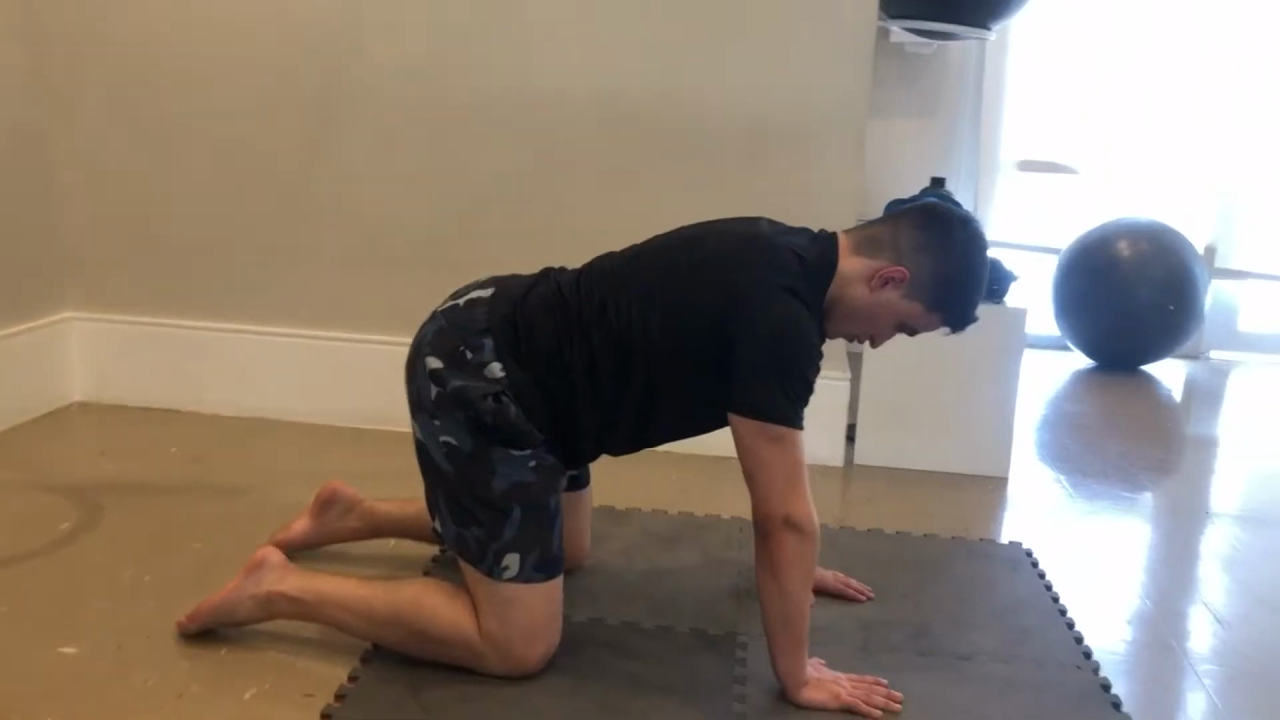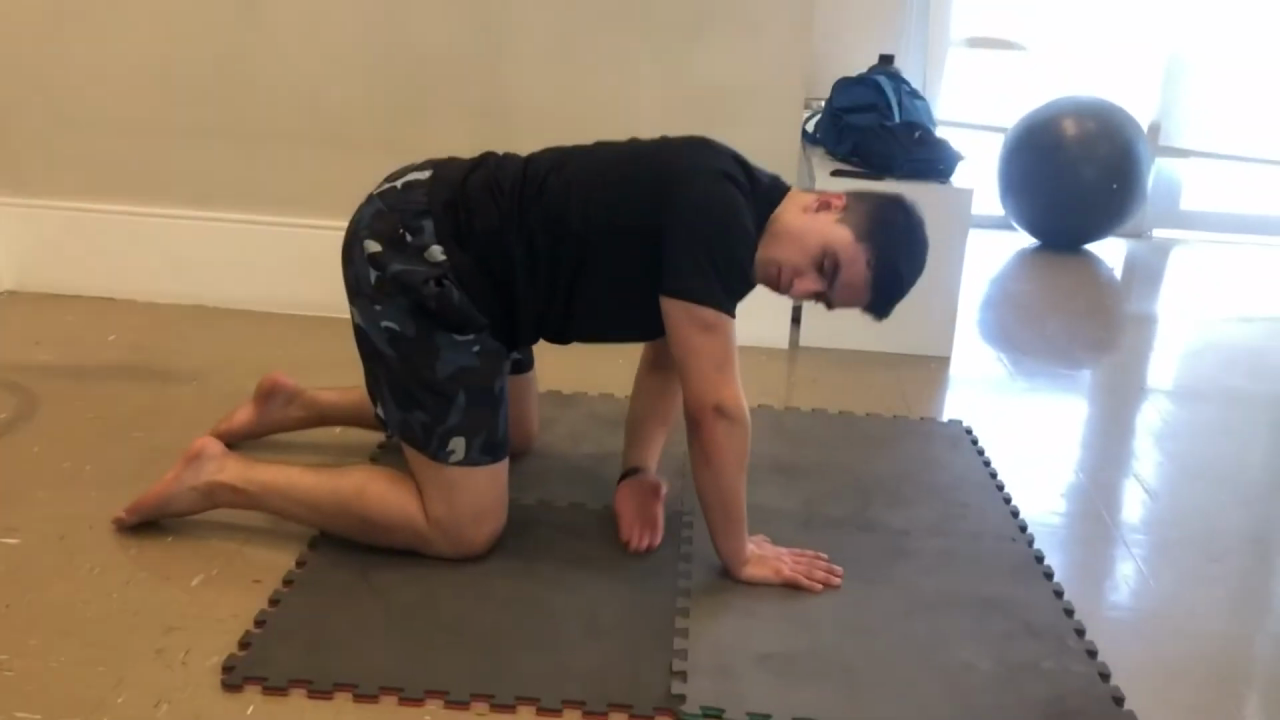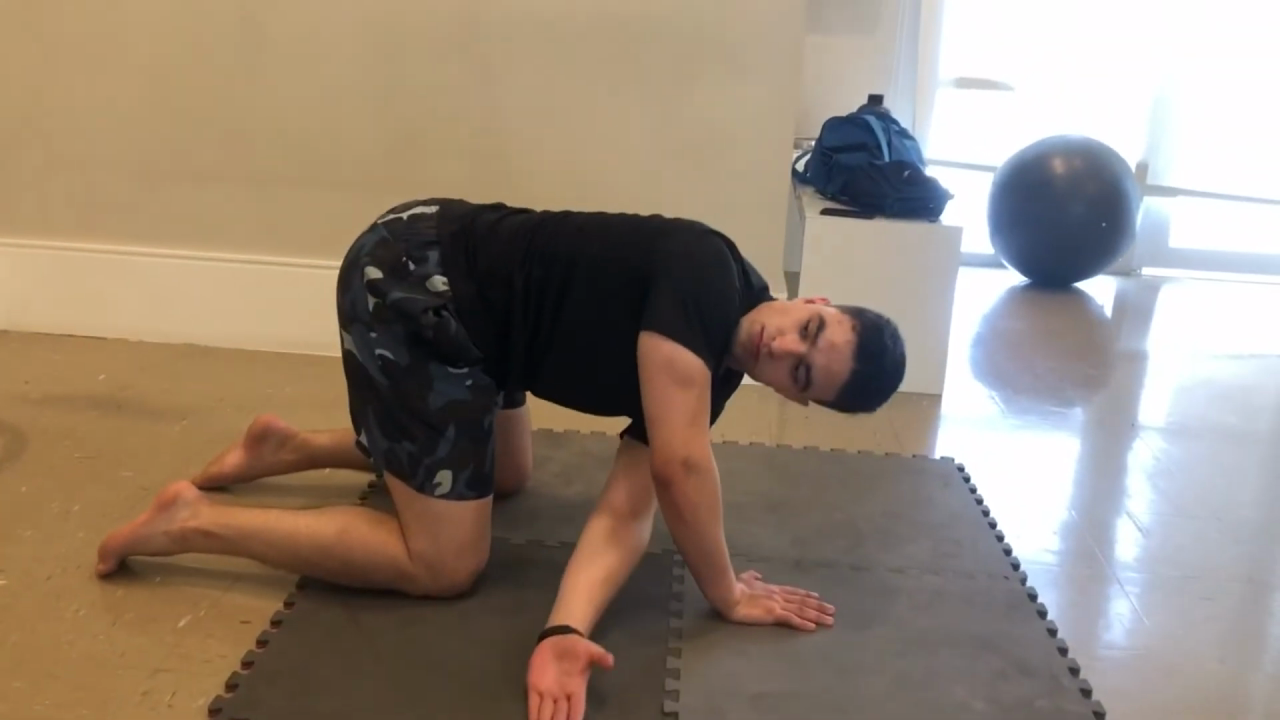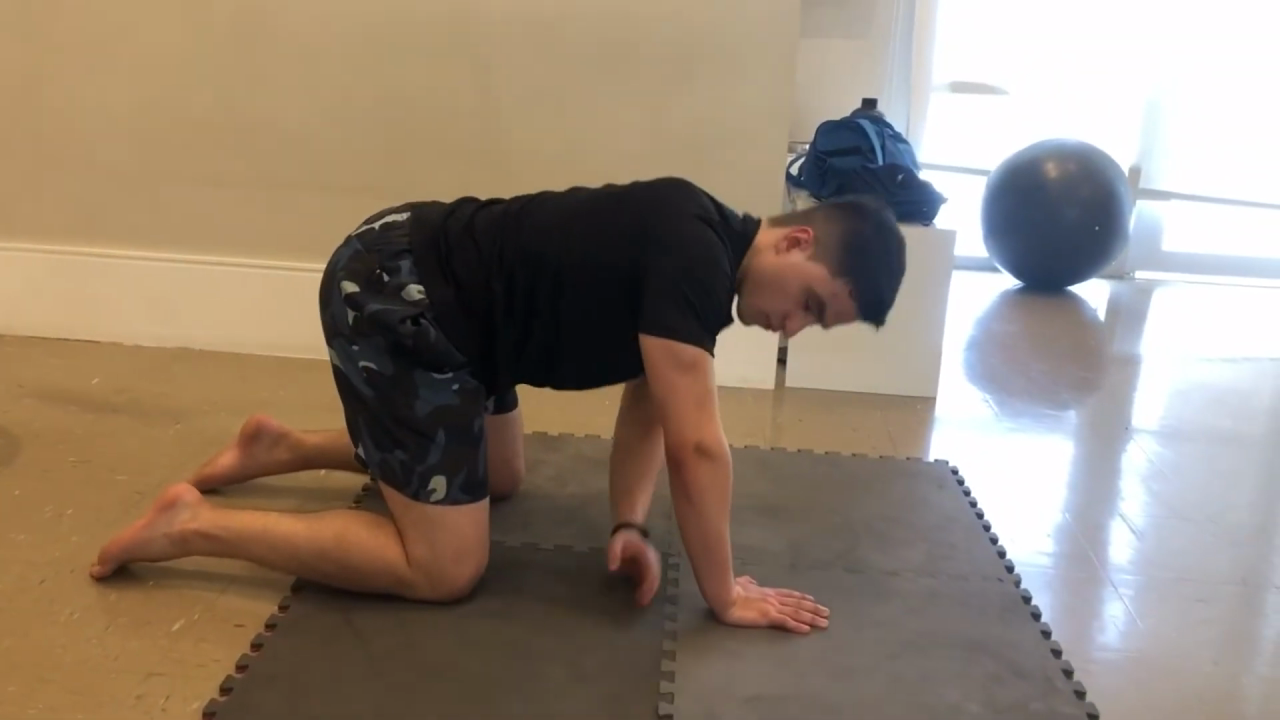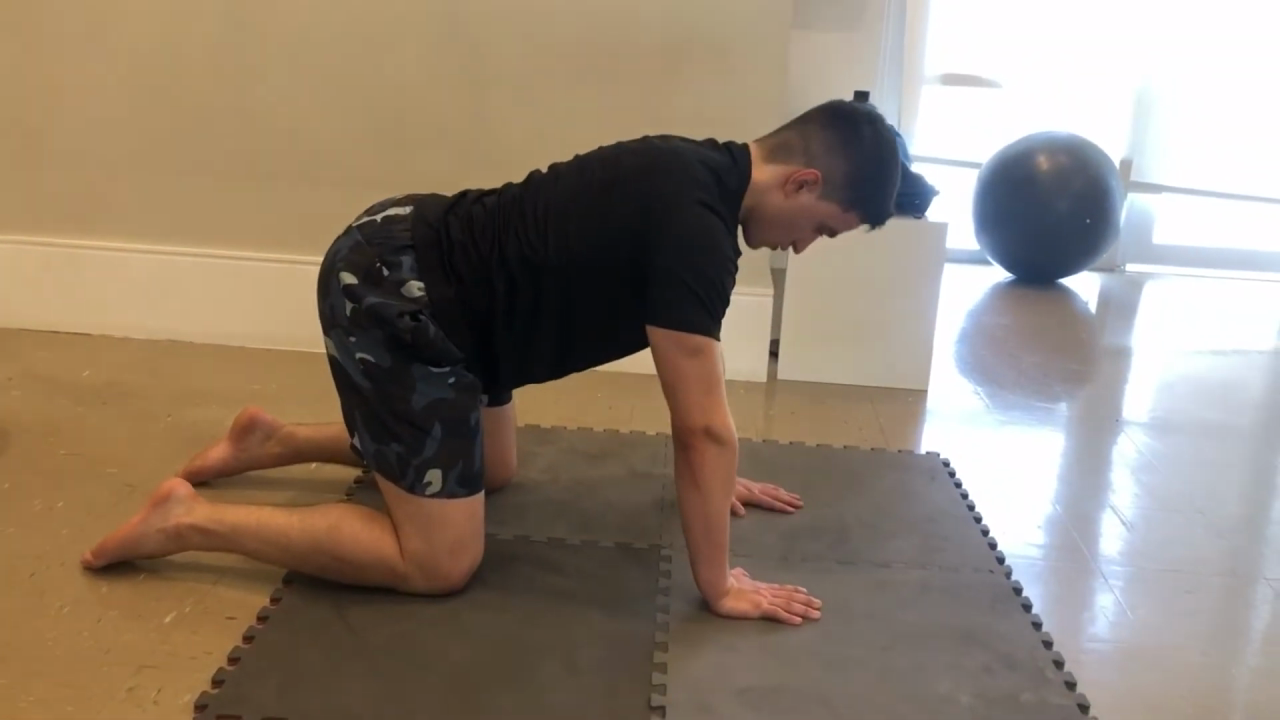
dt=0.7s
person 1, frame 1
left shoulder: (787, 267)
right shoulder: (779, 312)
right elbow: (785, 516)
left wrist: (795, 566)
left hip: (501, 348)
right hip: (477, 377)
left knee: (564, 553)
right knee: (518, 644)
left ankle: (356, 515)
right ankle: (280, 587)
person 1, frame 2
left shoulder: (735, 237)
right shoulder: (717, 208)
left elbow: (668, 361)
right elbow: (715, 407)
left wrist: (638, 472)
right wrist: (738, 553)
left hip: (447, 250)
right hip: (412, 252)
left knee: (512, 437)
right knee: (465, 525)
left ankle: (296, 402)
right ankle: (221, 477)
person 1, frame 3
left shoulder: (711, 366)
right shoulder: (707, 275)
left elbow: (626, 510)
right elbow: (680, 465)
left wrist: (564, 631)
right wrist: (727, 594)
left hip: (443, 292)
right hip: (410, 281)
left knee: (505, 476)
right knee: (446, 563)
left ankle: (288, 445)
right ankle: (197, 521)
person 1, frame 4
left shoulder: (700, 250)
right shoulder: (693, 250)
left elbow: (645, 407)
right elbow: (696, 446)
left wrist: (628, 526)
right wrist: (724, 594)
left hip: (417, 286)
right hip: (390, 300)
left knee: (497, 478)
right knee: (446, 568)
left ankle: (284, 445)
right ankle: (196, 525)
person 1, frame 5
left shoulder: (697, 178)
right shoulder: (695, 226)
right elbow: (702, 427)
left wrist: (714, 476)
right wrist: (717, 584)
left hip: (410, 257)
right hip: (392, 295)
left knee: (490, 471)
right knee: (440, 562)
left ankle: (274, 440)
right ankle: (190, 520)
